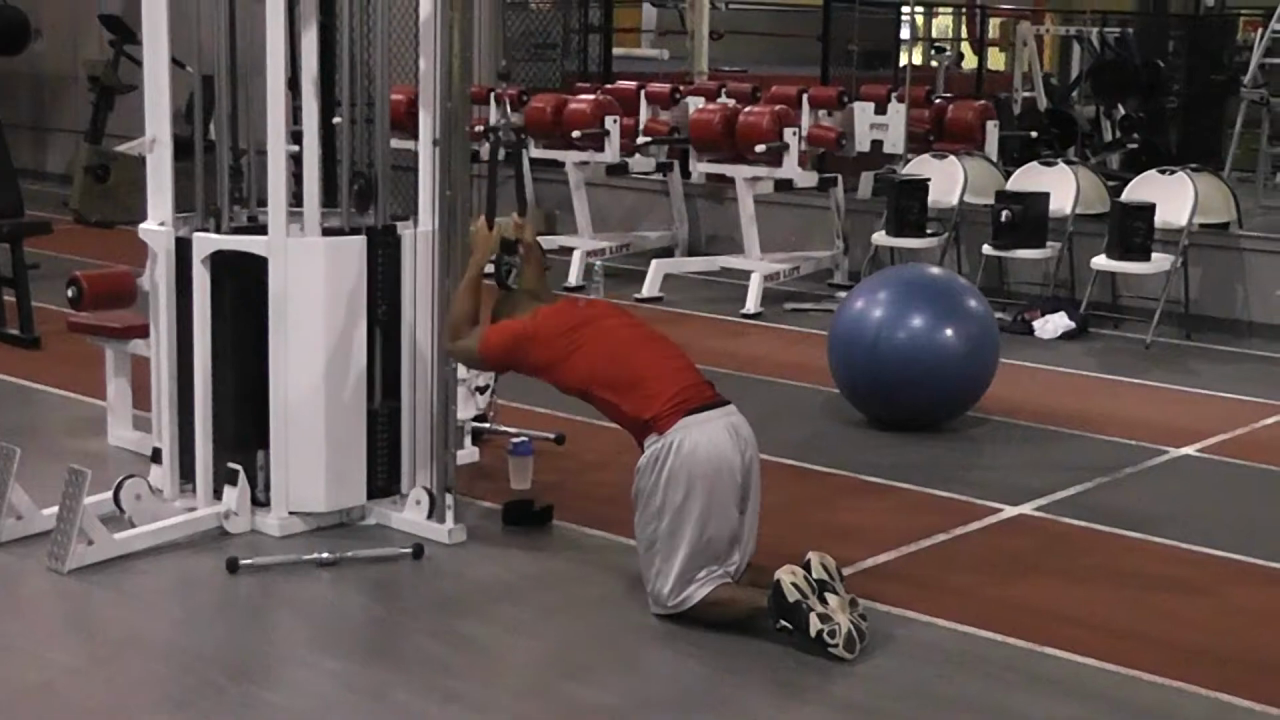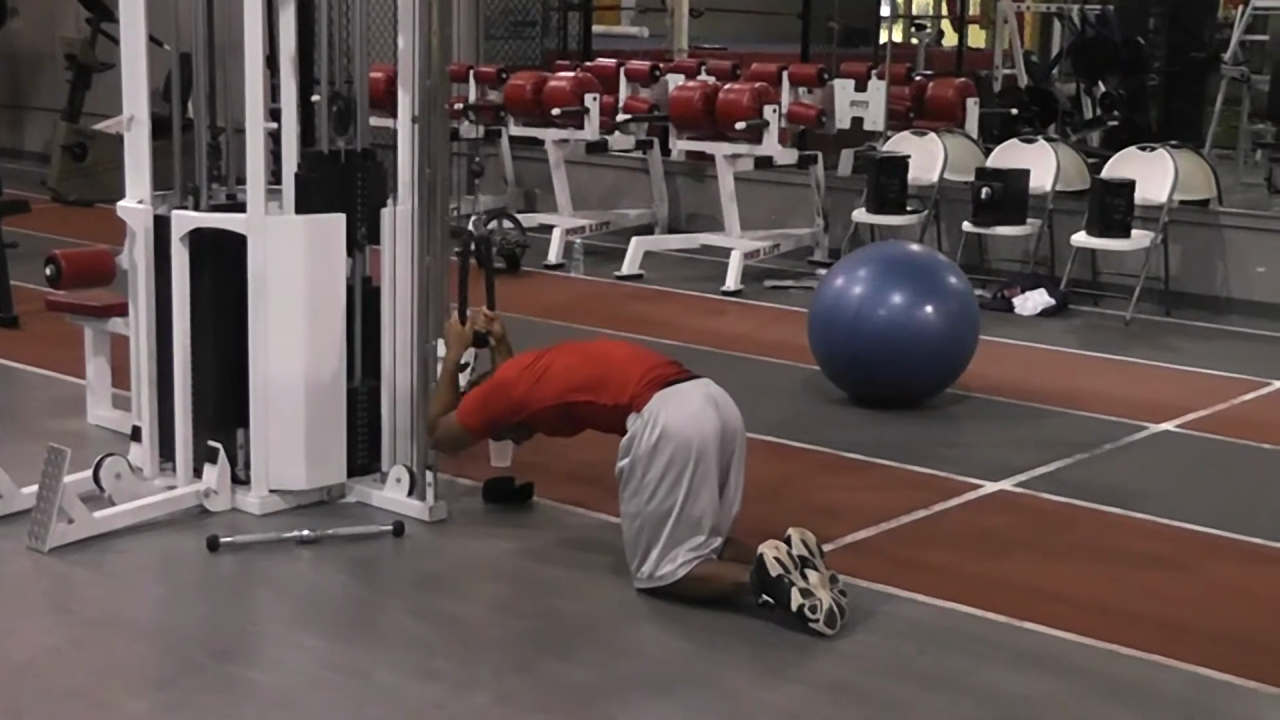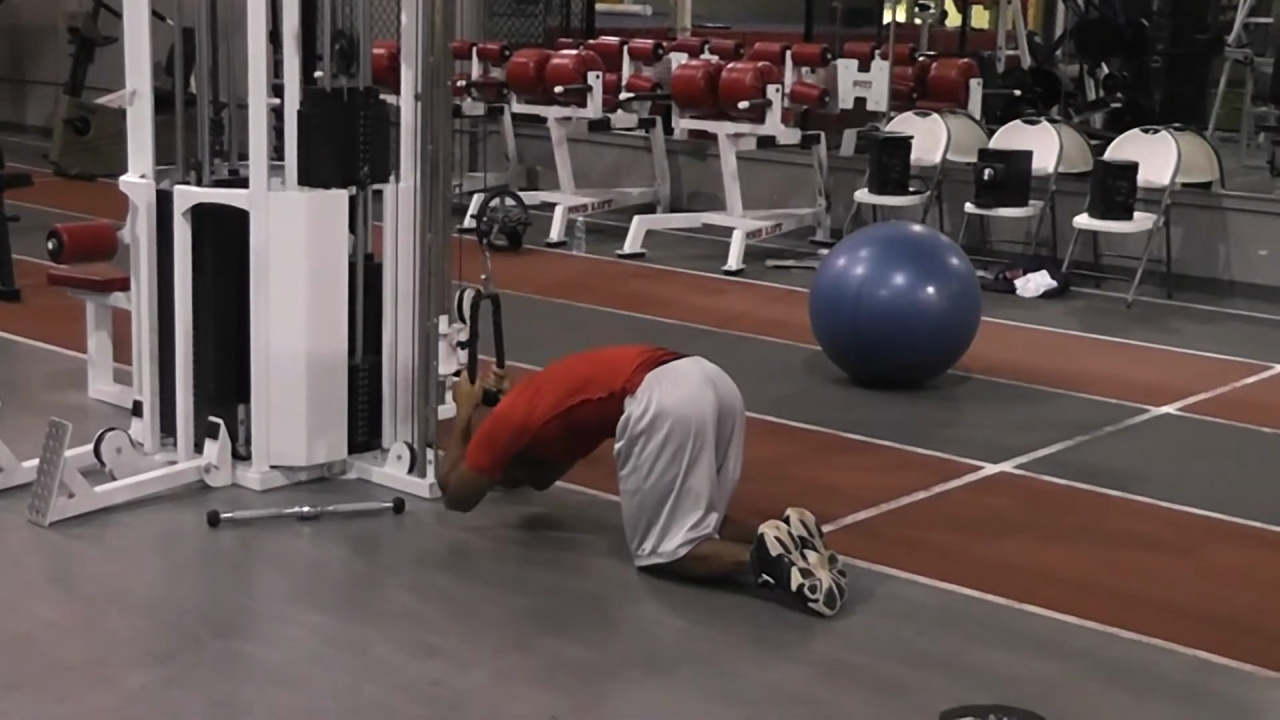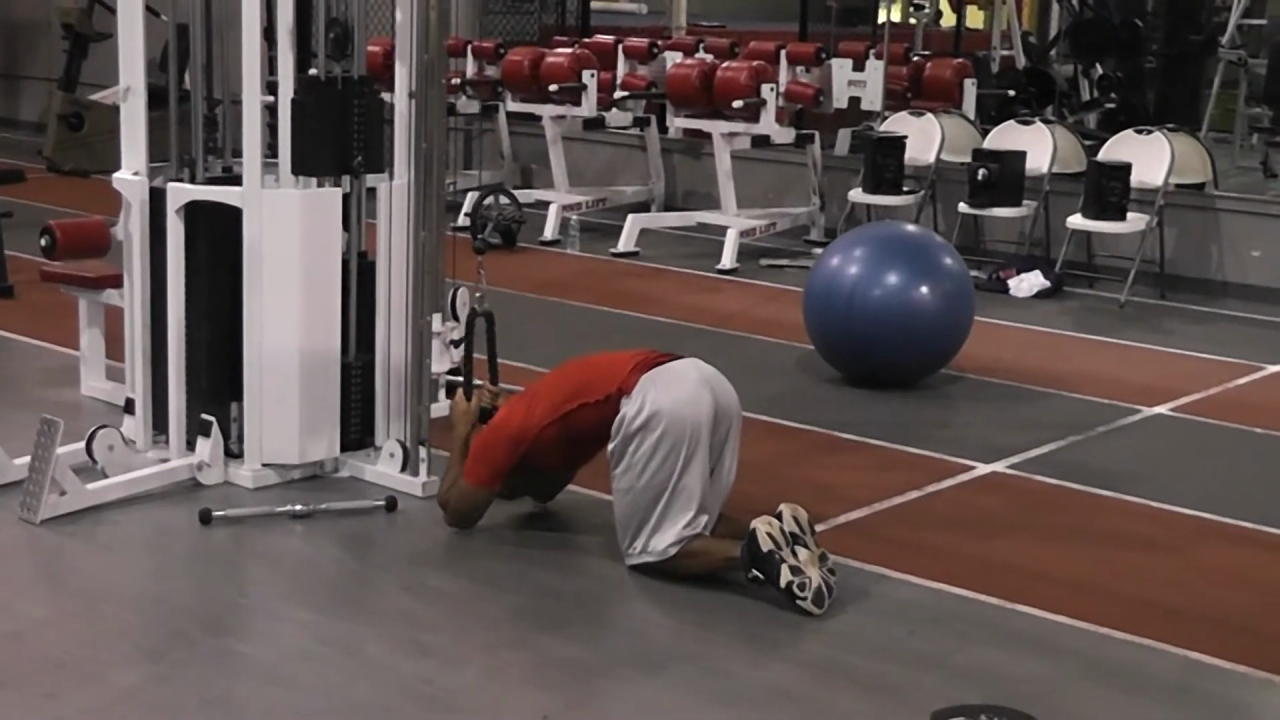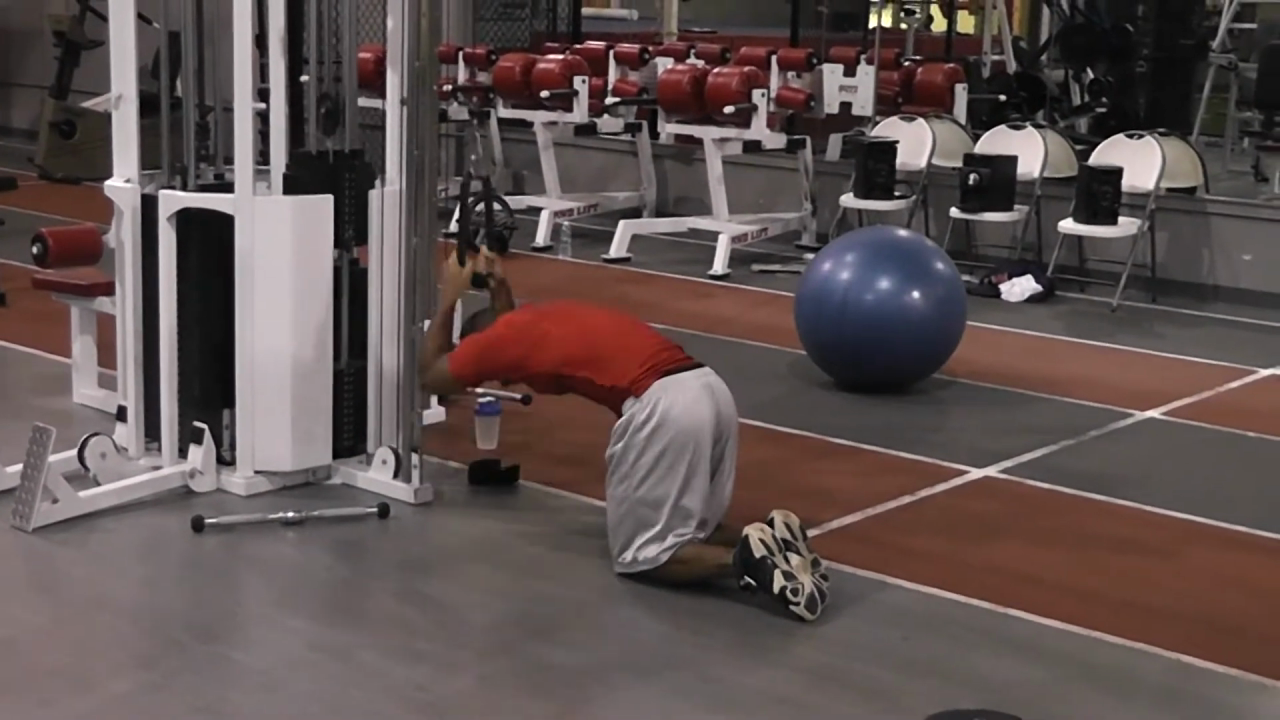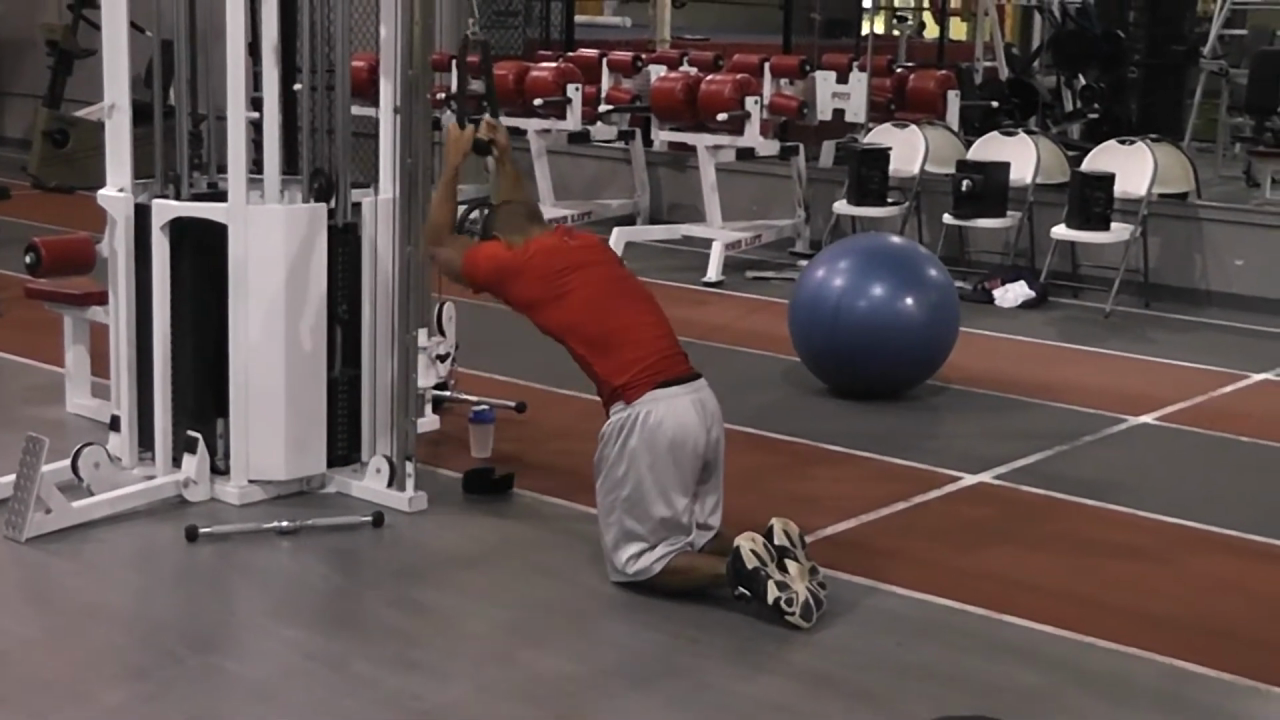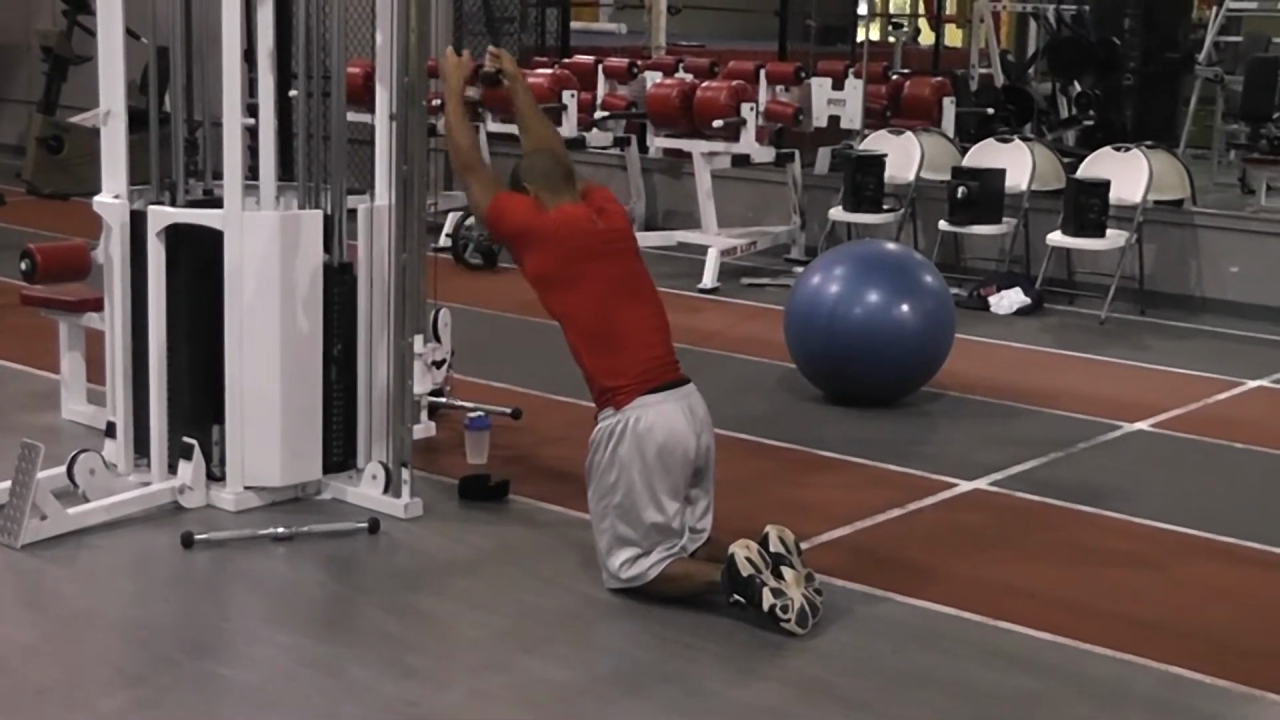
dt=0.7s
person 1, frame 1
left shoulder: (529, 334)
right shoulder: (592, 310)
left elbow: (458, 342)
left wrist: (479, 259)
right wrist: (531, 256)
left hip: (684, 447)
right hip: (731, 426)
left knee: (675, 596)
right knee: (719, 571)
left ankle: (778, 599)
right ankle: (805, 578)
person 1, frame 2
left shoulder: (502, 387)
right shoulder: (540, 364)
left elbow: (440, 436)
left wrist: (453, 355)
right wrist: (500, 344)
left hip: (665, 420)
right hip: (713, 400)
left knee: (659, 572)
right knee: (696, 544)
left ankle: (760, 575)
right ankle: (784, 554)
person 1, frame 3
left shoulder: (505, 423)
right shoulder: (539, 400)
left elbow: (454, 495)
right elbow: (546, 475)
left wrist: (464, 415)
left hip: (663, 402)
right hip: (711, 380)
left knee: (660, 551)
right knee: (696, 524)
left ankle: (762, 556)
right ankle: (782, 532)
person 1, frame 4
left shoulder: (503, 432)
right shoulder: (536, 410)
left elbow: (455, 512)
right elbow: (546, 489)
left wrist: (462, 431)
left hip: (658, 402)
right hip: (706, 380)
left knee: (651, 550)
right knee: (691, 520)
left ankle: (752, 551)
right ankle: (775, 528)
person 1, frame 5
left shoulder: (497, 337)
right shoulder: (547, 313)
left elbow: (431, 377)
left wrist: (449, 298)
right wrist: (499, 288)
left hip: (661, 408)
right hip: (710, 391)
left knee: (640, 557)
right knee: (692, 532)
left ankle: (744, 557)
right ankle: (768, 535)
person 1, frame 6
left shoulder: (516, 262)
right shoulder: (583, 241)
left elbow: (440, 245)
right elbow: (525, 222)
left wrist: (452, 163)
right wrist: (503, 159)
left hip: (648, 416)
right hip: (700, 399)
left knee: (634, 562)
right knee: (693, 539)
left ankle: (738, 568)
right ankle: (768, 547)
person 1, frame 7
left shoulder: (539, 230)
right shoulder: (608, 212)
left elbow: (468, 167)
right elbow: (554, 160)
left wrist: (454, 88)
right wrist: (516, 85)
left hip: (635, 421)
right hip: (687, 405)
left knee: (630, 567)
right knee: (686, 543)
left ankle: (736, 576)
right ankle: (760, 552)
